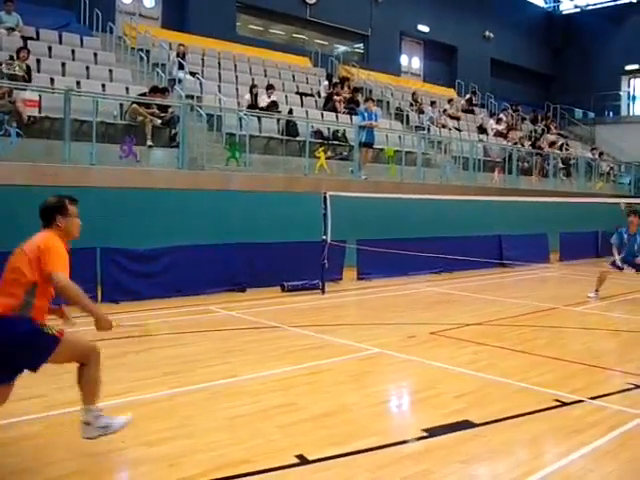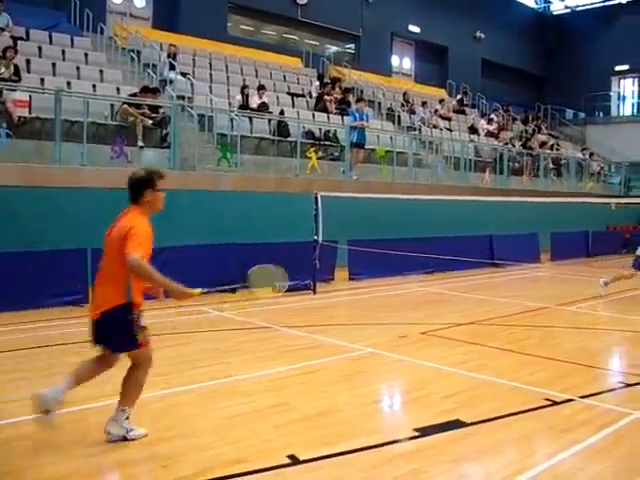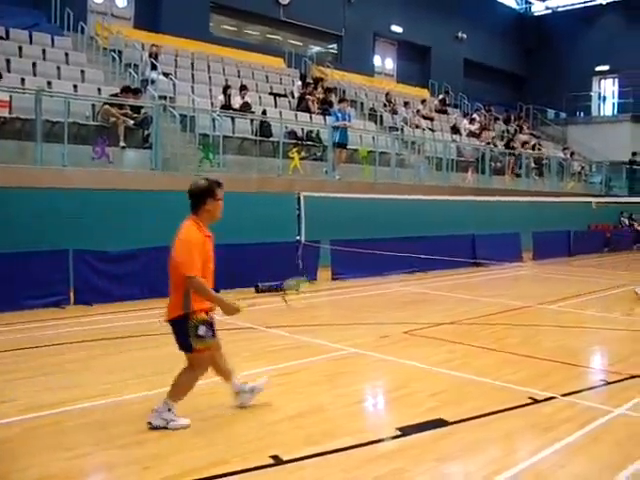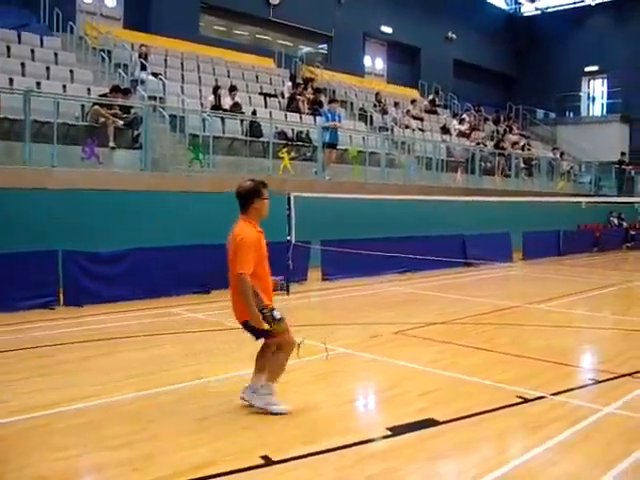
dt=0.3s
person 1, frame 1
left shoulder: (39, 245)
right shoulder: (52, 245)
right elbow: (61, 283)
left wrist: (53, 309)
right wrist: (96, 312)
right knee: (89, 353)
right ankle: (94, 420)
person 1, frame 2
left shoulder: (126, 220)
right shoulder: (139, 225)
right elbow: (134, 263)
left wrist: (148, 285)
right wrist: (172, 287)
left hip: (106, 302)
right hip: (118, 305)
left knee: (107, 359)
right knee: (142, 360)
left ankle: (53, 395)
right ankle: (119, 423)
person 1, frame 3
left shoulder: (199, 231)
right shoulder: (192, 236)
right elbow: (191, 277)
left wrist: (214, 301)
right wrist: (221, 302)
left hip: (197, 308)
right hip: (188, 311)
left knee: (214, 351)
right knee: (198, 364)
left ankle: (241, 391)
right ankle: (161, 413)
person 1, frame 4
left shoulder: (246, 229)
right shoulder: (247, 234)
right elbow: (242, 277)
left wrist: (268, 279)
right wrist: (254, 312)
left hip: (257, 302)
right hip: (255, 305)
left knee: (272, 343)
right knee: (286, 343)
left ankle: (254, 391)
right ankle: (265, 394)
